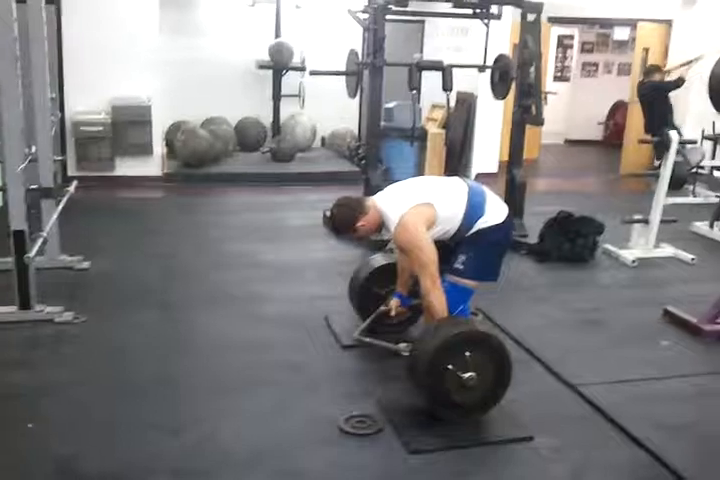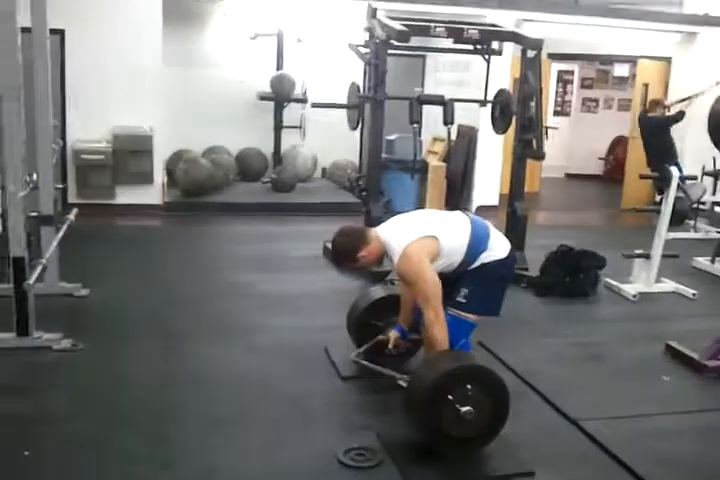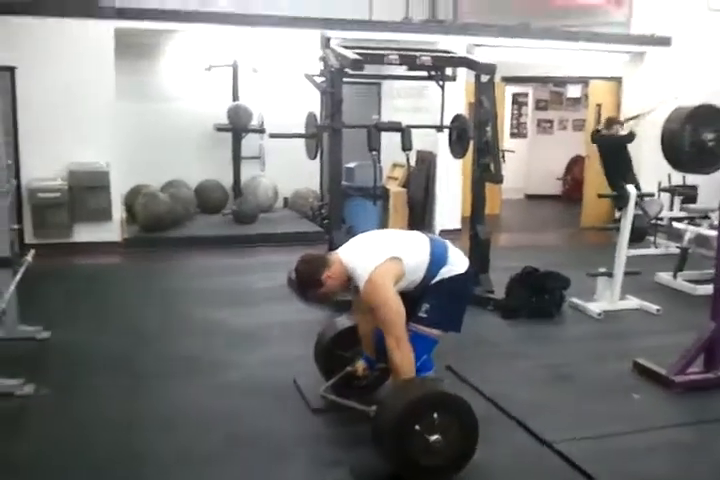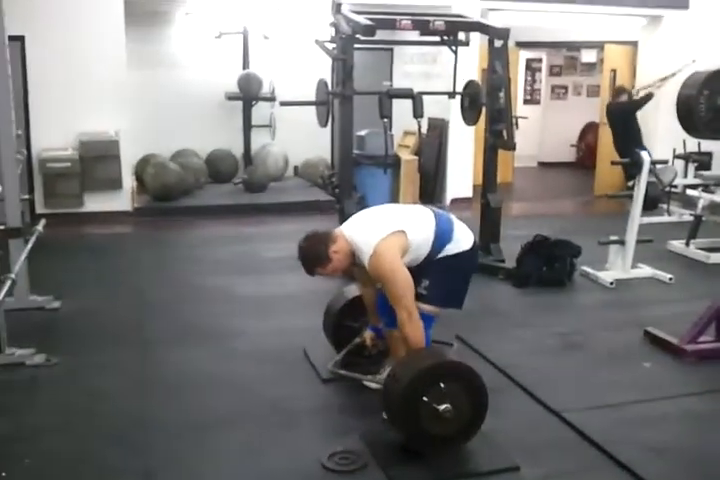
dt=0.5s
person 1, frame 1
left shoulder: (406, 224)
right shoulder: (383, 202)
left elbow: (431, 282)
right elbow: (406, 252)
right wrist: (401, 294)
left hip: (491, 223)
right hip: (465, 213)
left knee: (451, 298)
right knee: (426, 279)
person 1, frame 2
left shoulder: (408, 255)
right shoulder: (387, 233)
left elbow: (434, 314)
right elbow: (410, 286)
right wrist: (402, 327)
left hip: (492, 258)
right hip: (467, 246)
left knee: (452, 333)
right knee: (424, 311)
person 1, frame 3
left shoulder: (372, 279)
right shoulder: (344, 258)
left elbow: (398, 341)
right elbow: (364, 313)
right wrist: (367, 357)
left hip: (451, 273)
right hip: (424, 268)
left knee: (414, 353)
right knee: (385, 339)
person 1, frame 4
left shoulder: (378, 254)
right shoulder: (346, 236)
left elbow: (408, 314)
right elbow: (367, 284)
right wrist: (374, 326)
left hip: (455, 248)
right hip: (427, 240)
left knee: (417, 321)
right knee: (387, 307)
